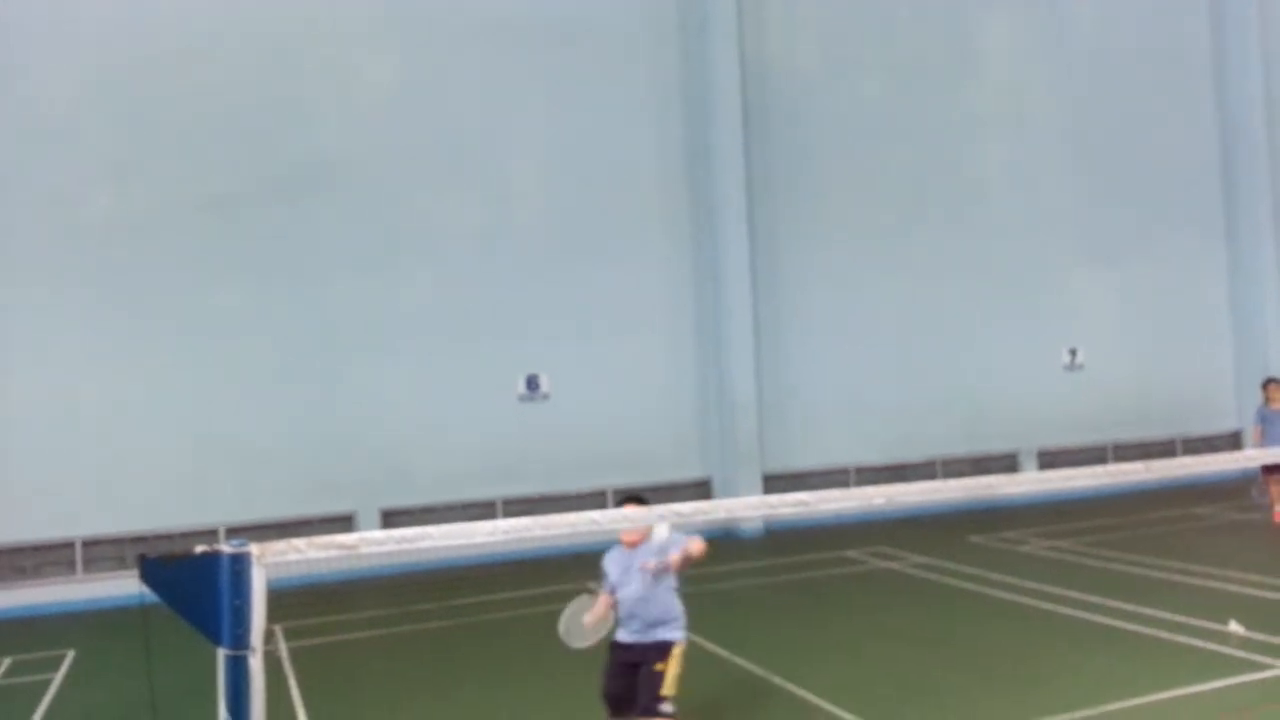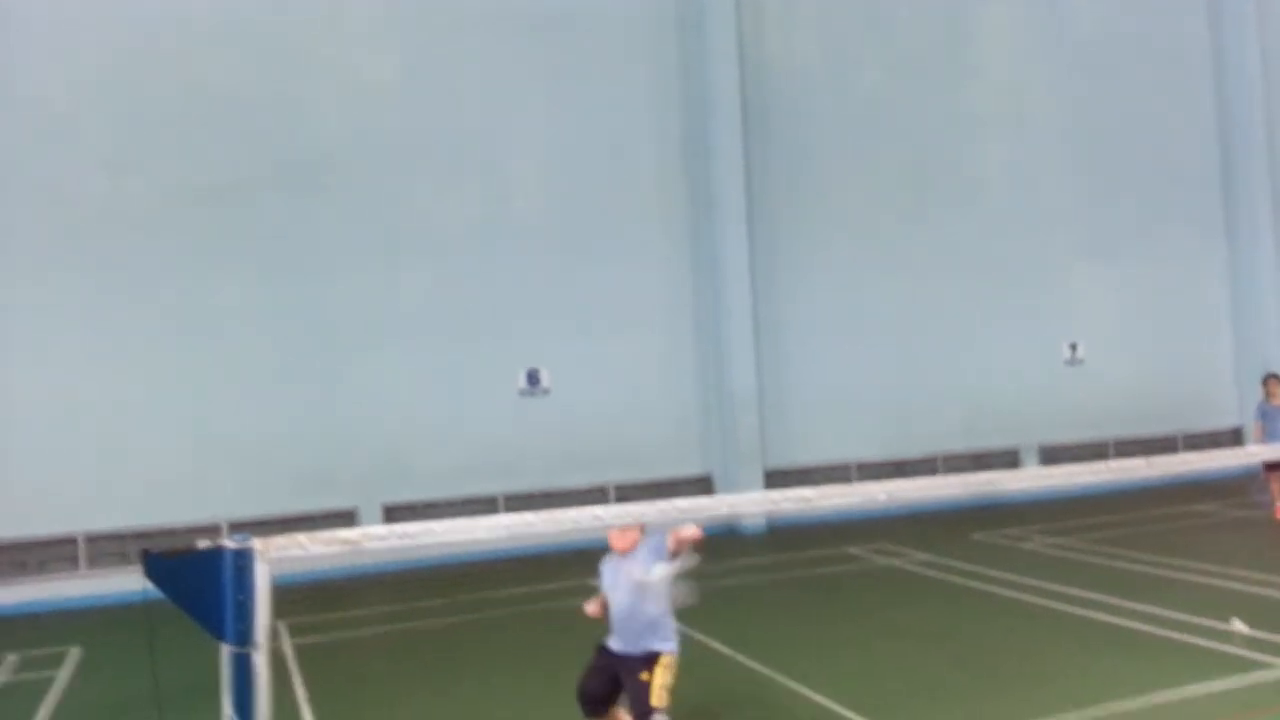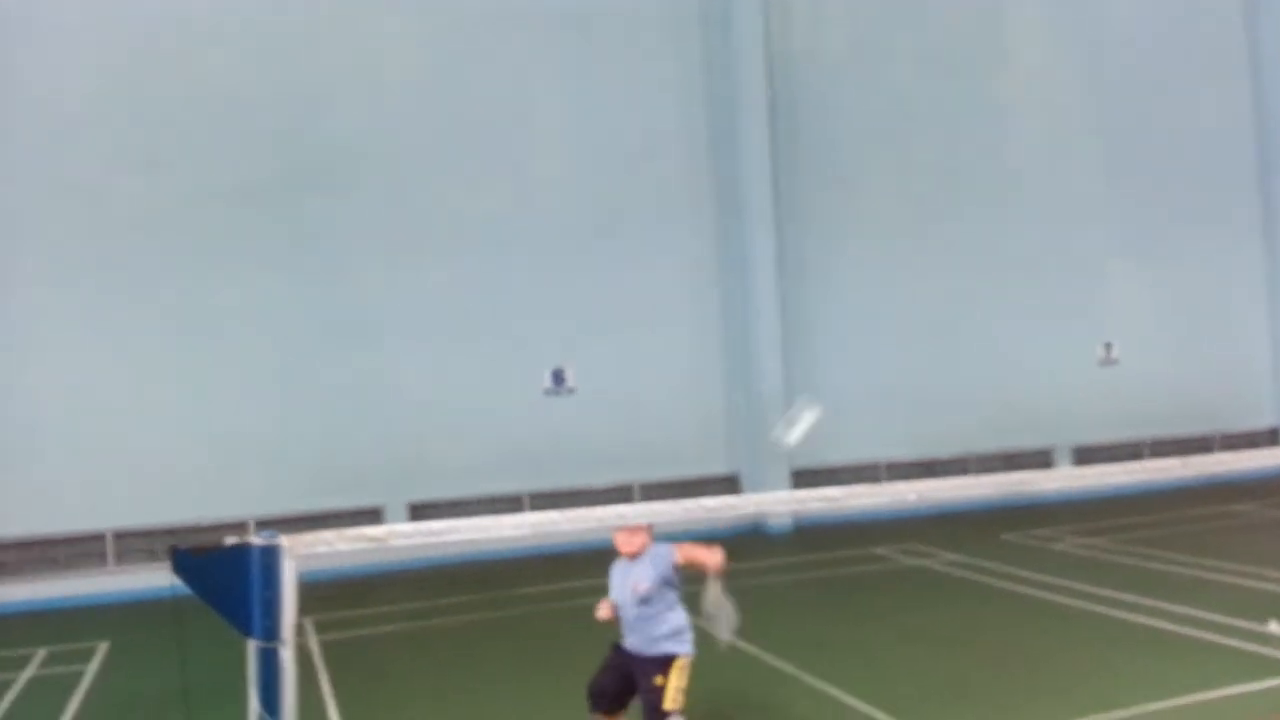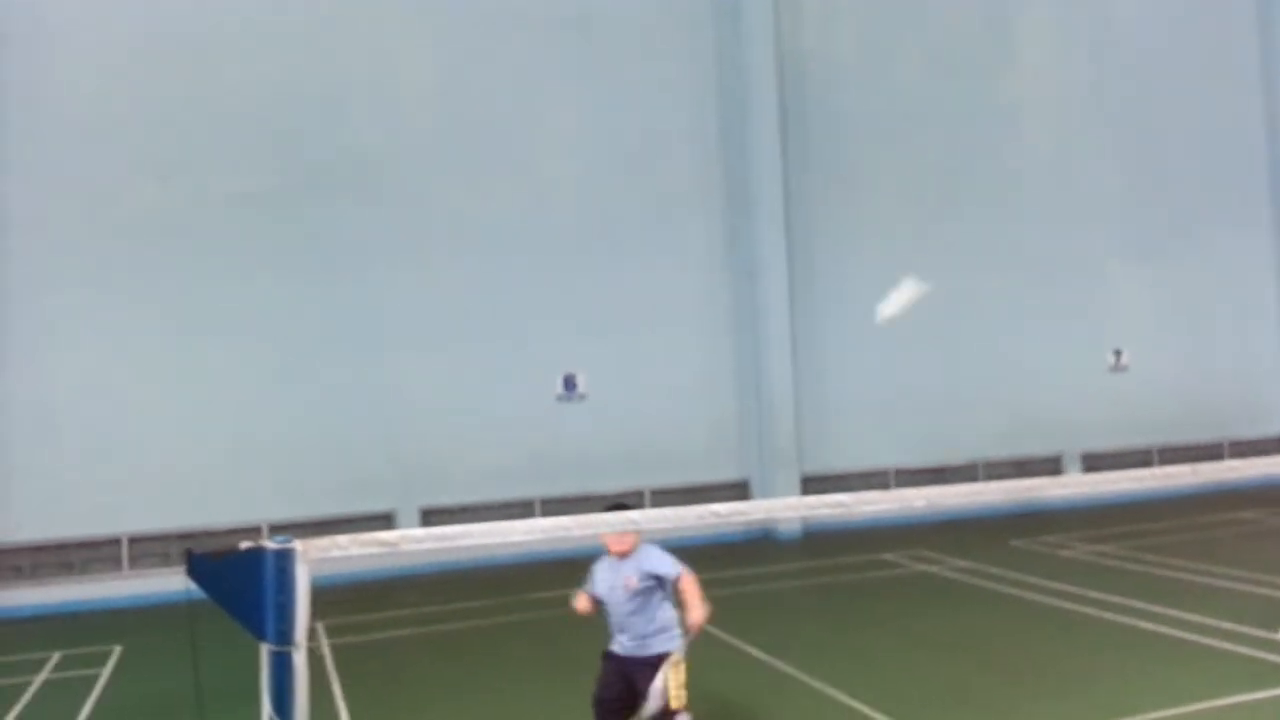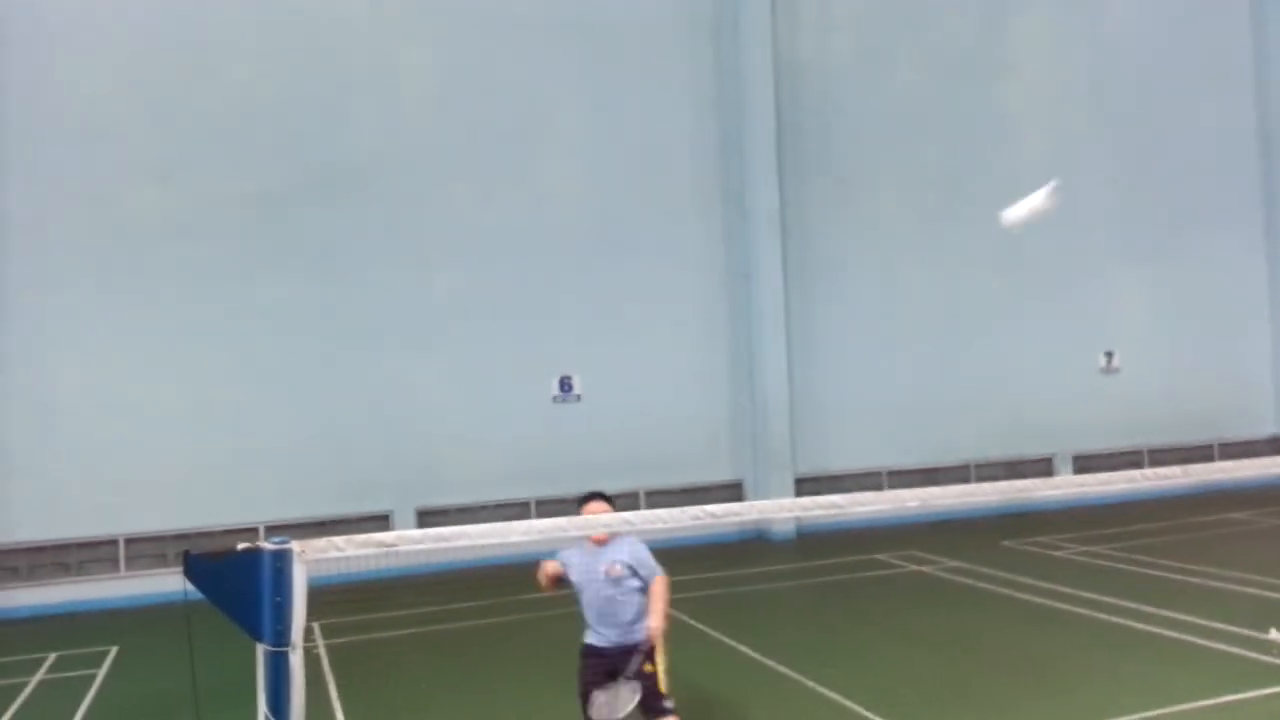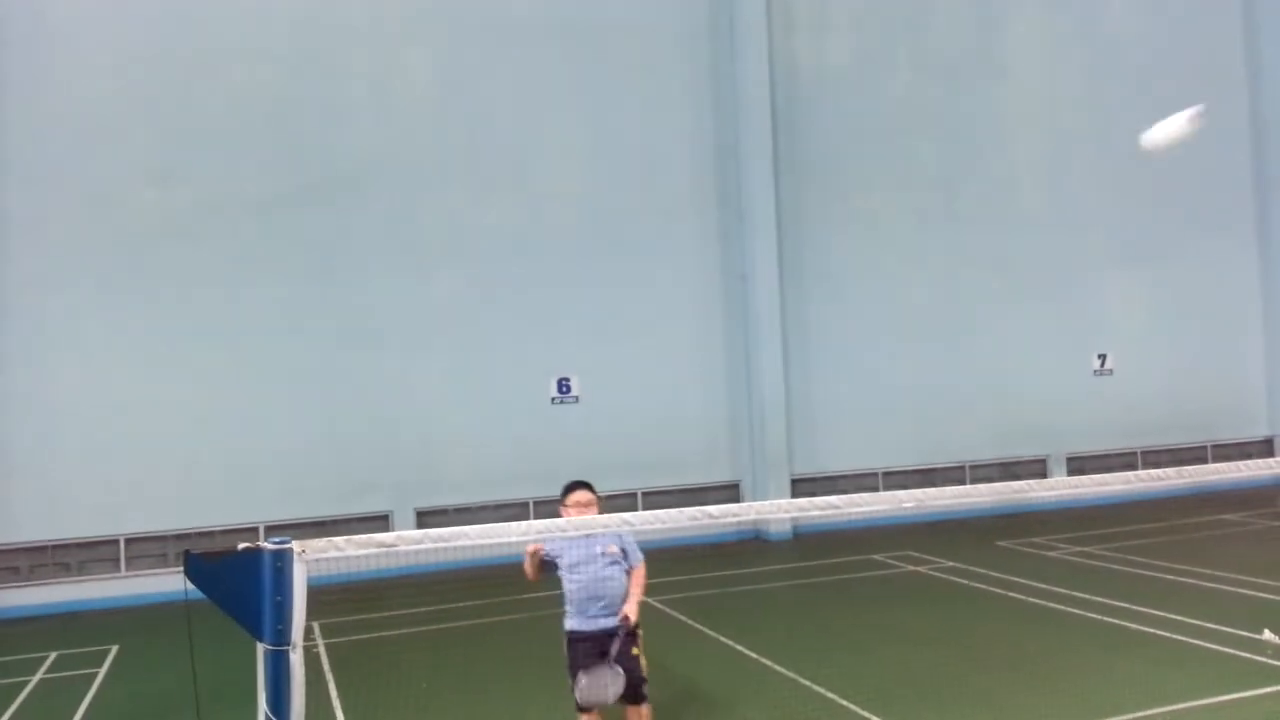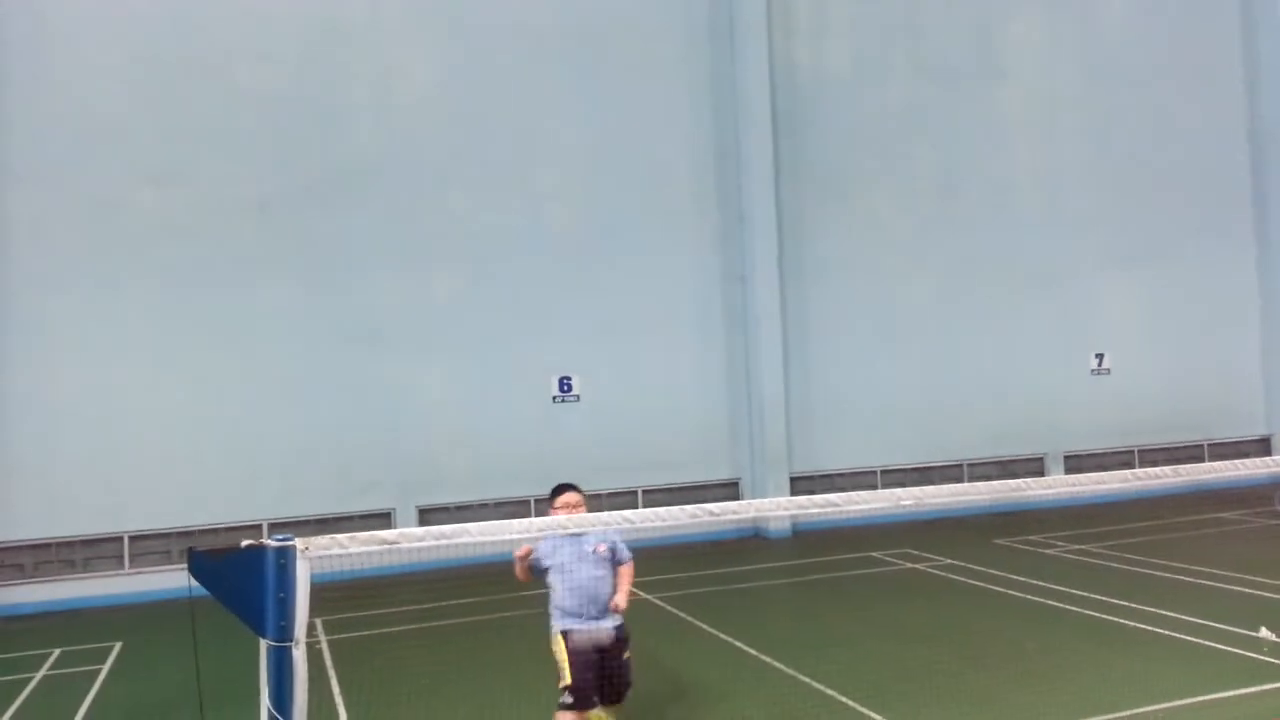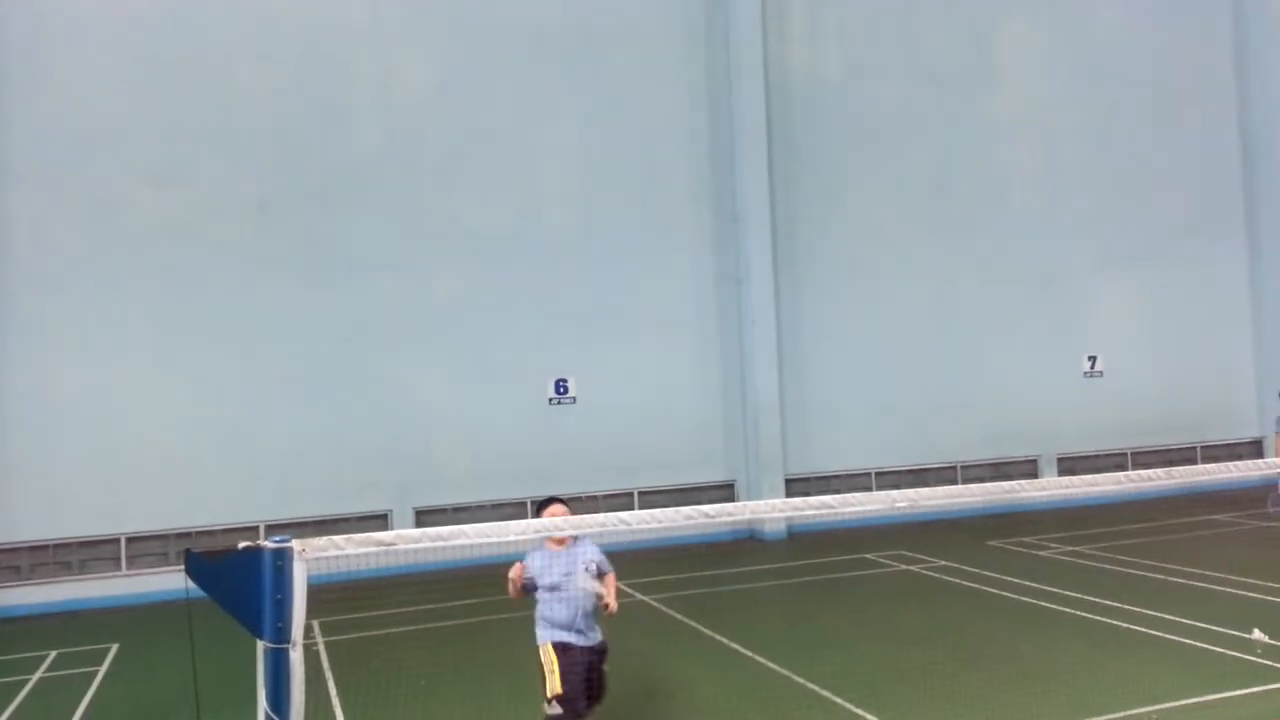
dt=0.1s
person 1, frame 1
left shoulder: (662, 542)
right shoulder: (610, 558)
left elbow: (697, 545)
left wrist: (683, 554)
right wrist: (596, 613)
left hip: (663, 638)
right hip: (625, 640)
right knee: (615, 699)
person 1, frame 2
left shoulder: (653, 550)
right shoulder: (607, 564)
left elbow: (684, 535)
left wrist: (685, 535)
right wrist: (596, 604)
left hip: (654, 649)
right hip: (616, 648)
right knee: (590, 697)
person 1, frame 3
left shoulder: (658, 557)
right shoulder: (616, 569)
left elbow: (682, 552)
left wrist: (708, 557)
right wrist: (605, 609)
left hip: (668, 651)
right hip: (631, 649)
right knee: (600, 696)
person 1, frame 4
left shoulder: (651, 556)
right shoulder: (600, 568)
left elbow: (683, 577)
right elbow: (589, 597)
left wrist: (696, 605)
right wrist: (581, 600)
left hip: (659, 649)
right hip: (621, 651)
person 1, frame 5
left shoulder: (631, 546)
right shoulder: (573, 556)
left elbow: (658, 580)
right elbow: (549, 584)
left wrist: (657, 617)
right wrist: (547, 572)
left hip: (640, 639)
right hip: (598, 643)
person 1, frame 6
left shoulder: (617, 534)
right shoulder: (557, 544)
left elbow: (638, 567)
right elbow: (533, 574)
left wrist: (633, 601)
right wrist: (531, 556)
left hip: (621, 625)
right hip: (581, 629)
left knee: (634, 685)
person 1, frame 7
left shoulder: (605, 535)
right shoulder: (547, 546)
left elbow: (625, 563)
right elbow: (524, 576)
left wrist: (622, 593)
right wrist: (521, 560)
left hip: (609, 625)
right hip: (569, 629)
left knee: (618, 687)
right knee: (575, 692)
person 1, frame 8
left shoulder: (588, 549)
right shoulder: (535, 560)
left elbow: (607, 574)
right elbow: (517, 594)
left wrist: (610, 597)
right wrist: (514, 580)
left hip: (591, 639)
right hip: (557, 640)
left knee: (591, 697)
